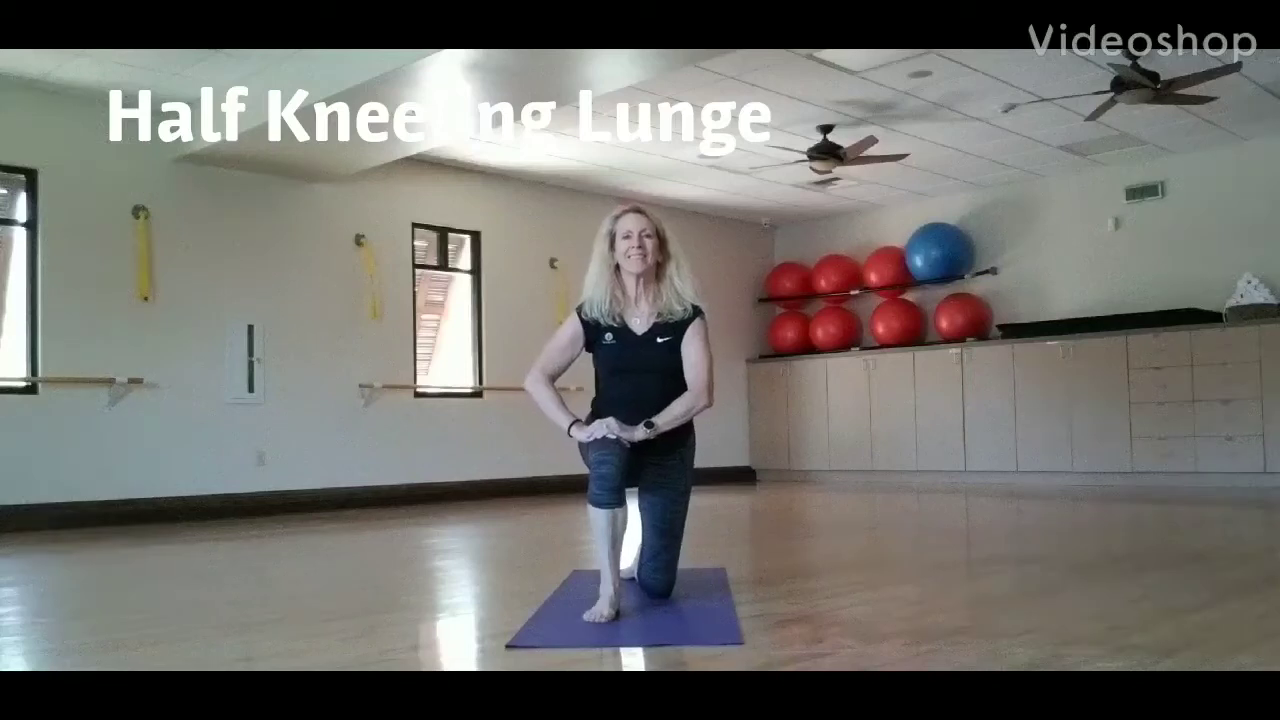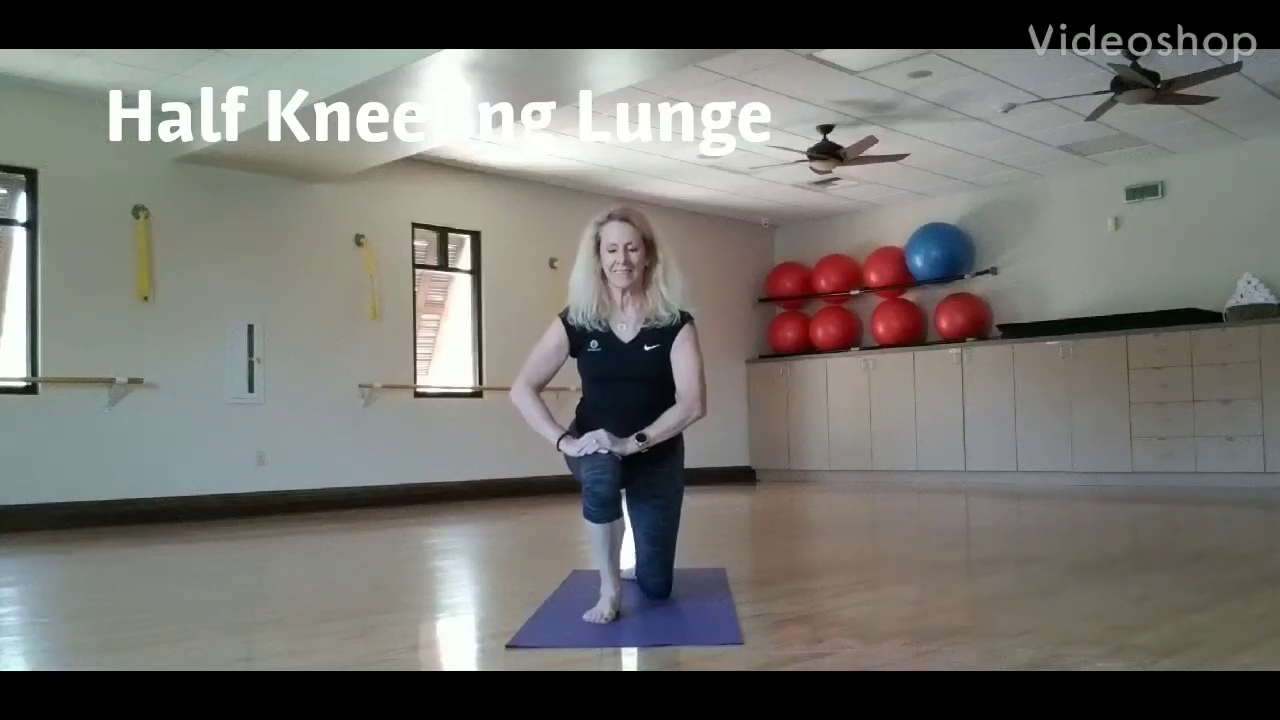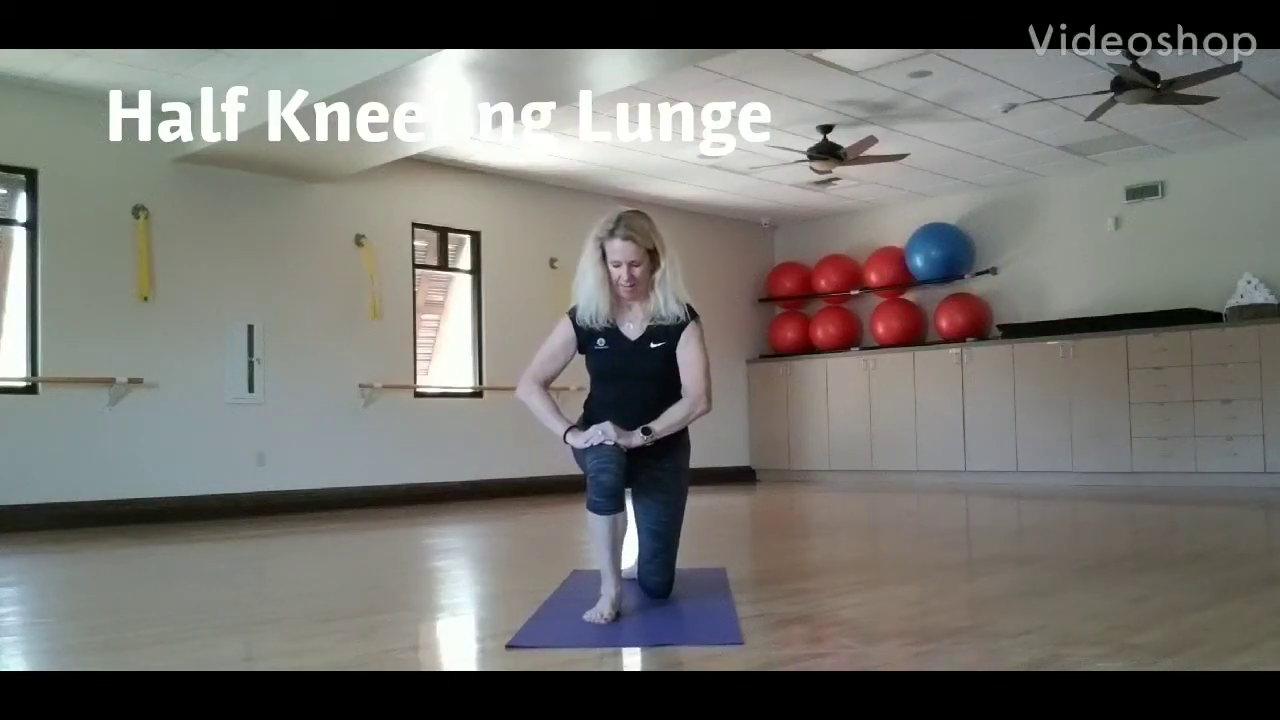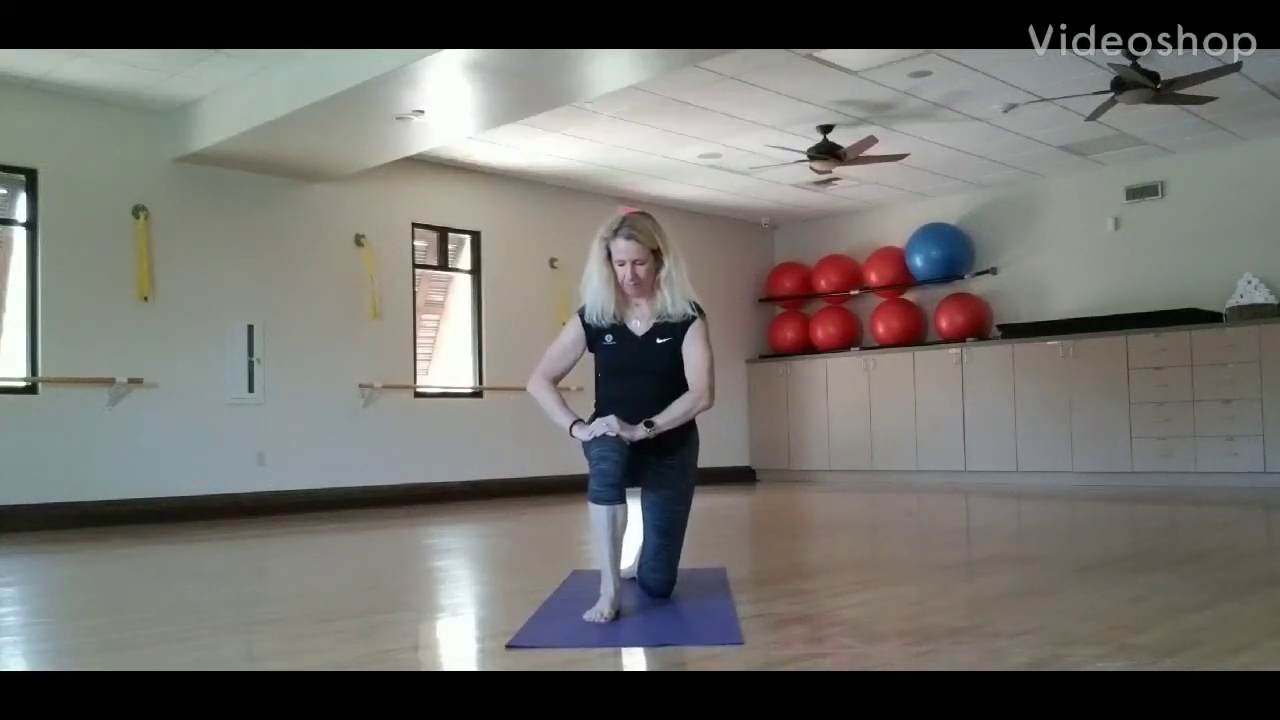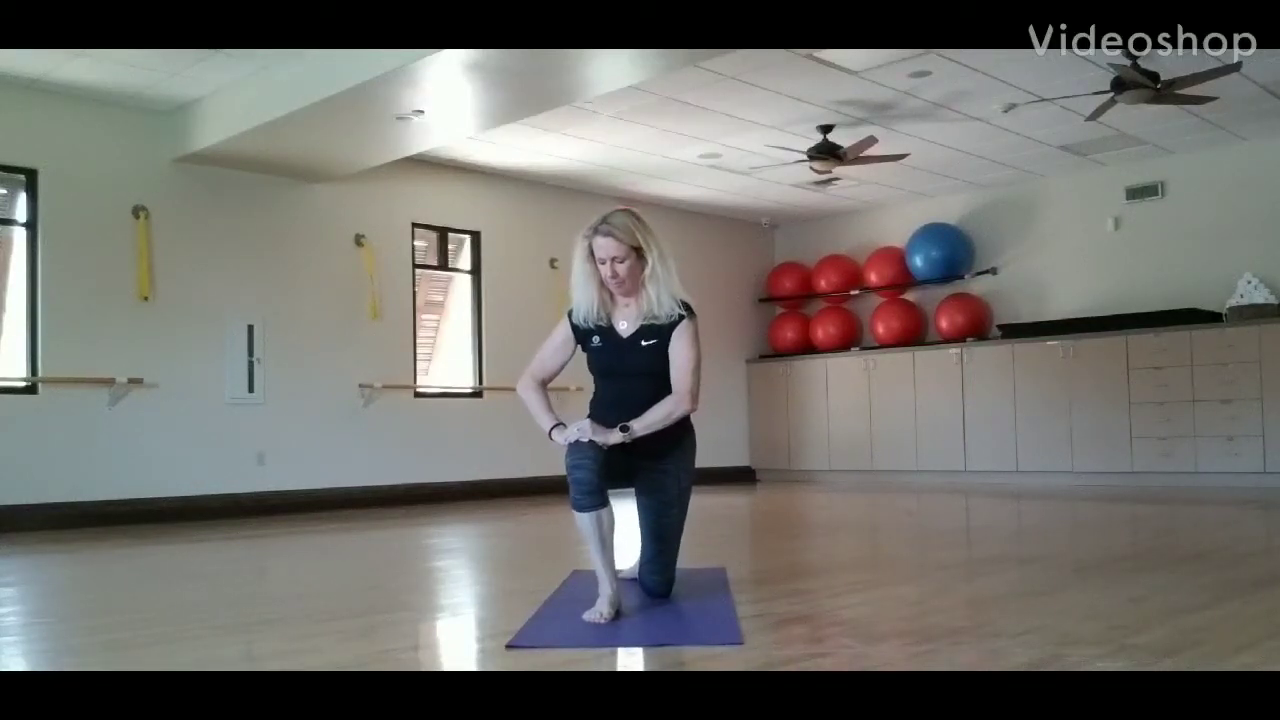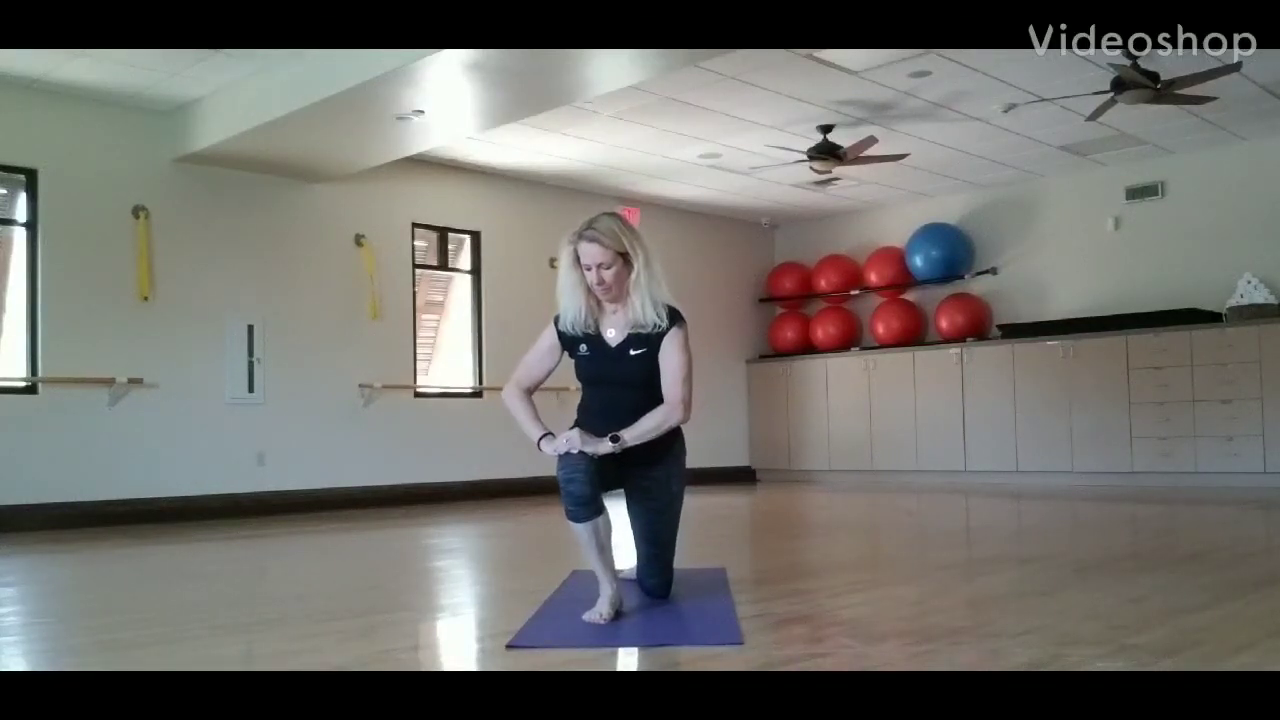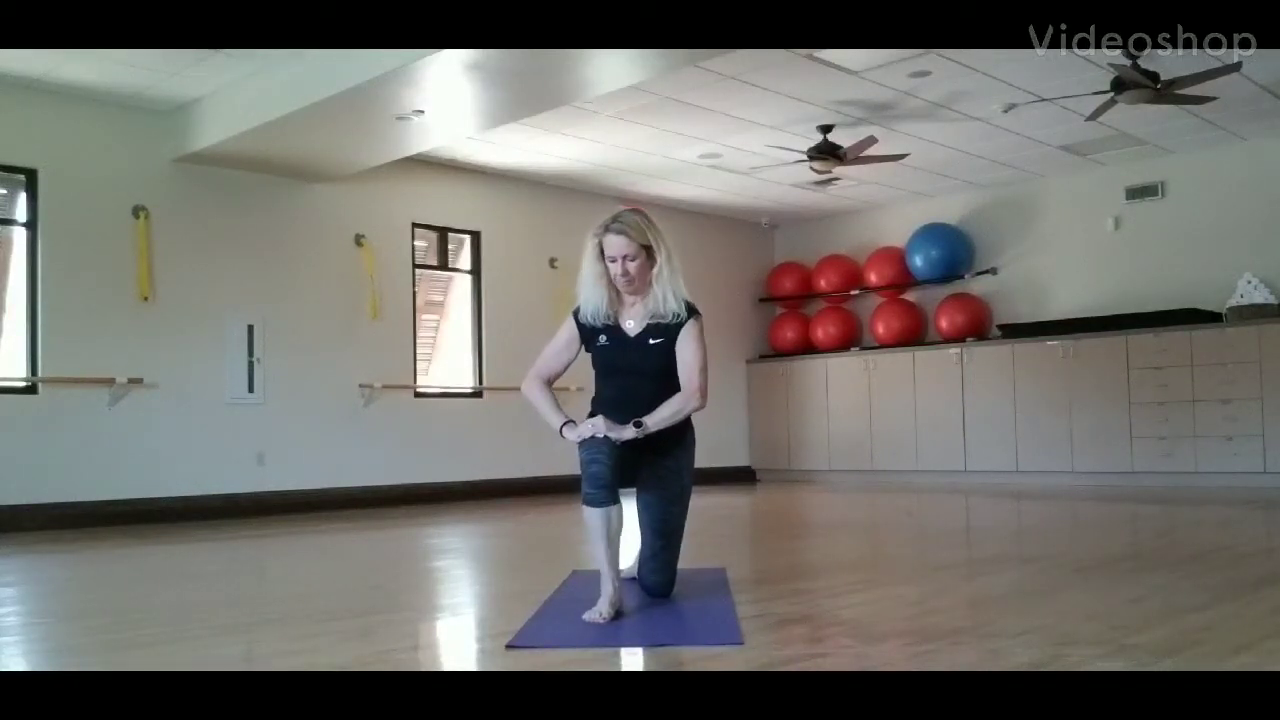
dt=0.7s
person 1, frame 1
left shoulder: (686, 316)
right shoulder: (592, 315)
left elbow: (701, 394)
right elbow: (536, 379)
left wrist: (641, 430)
right wrist: (575, 427)
left hip: (669, 446)
right hip: (609, 439)
left knee: (658, 584)
right knee: (608, 466)
left ankle: (639, 565)
right ankle: (609, 588)
person 1, frame 2
left shoulder: (675, 322)
right shoulder: (576, 320)
left elbow: (693, 404)
right elbow: (522, 390)
left wrist: (632, 442)
right wrist: (563, 440)
left hip: (657, 451)
right hip: (596, 446)
left knee: (657, 586)
right knee: (600, 478)
left ankle: (640, 565)
right ankle: (609, 590)
person 1, frame 3
left shoulder: (680, 319)
right shoulder: (584, 318)
left elbow: (699, 399)
right elbow: (529, 385)
left wrist: (638, 436)
right wrist: (569, 433)
left hip: (662, 448)
right hip: (602, 442)
left knee: (657, 584)
right knee: (606, 470)
left ankle: (640, 564)
right ankle: (610, 589)
person 1, frame 4
left shoulder: (686, 317)
right shoulder: (593, 316)
left elbow: (701, 394)
right elbow: (539, 381)
left wrist: (641, 428)
right wrist: (576, 426)
left hip: (671, 446)
right hip: (612, 439)
left knee: (658, 583)
right knee: (607, 456)
left ankle: (641, 563)
right ankle: (609, 589)
person 1, frame 5
left shoulder: (676, 316)
right shoulder: (583, 317)
left elbow: (685, 398)
right elbow: (529, 381)
left wrist: (620, 433)
right wrist: (557, 429)
left hip: (665, 448)
right hip: (603, 441)
left knee: (657, 586)
right knee: (581, 465)
left ankle: (642, 566)
right ankle: (607, 589)
person 1, frame 6
left shoulder: (665, 323)
right shoulder: (570, 323)
left elbow: (677, 408)
right elbow: (515, 390)
left wrist: (611, 442)
right wrist: (545, 440)
left hip: (654, 454)
right hip: (591, 446)
left knee: (656, 587)
right knee: (573, 477)
left ankle: (641, 568)
right ankle: (608, 588)
person 1, frame 7
left shoulder: (681, 316)
right shoulder: (588, 316)
left elbow: (694, 395)
right elbow: (534, 382)
left wrist: (632, 429)
right wrist: (567, 427)
left hip: (667, 446)
right hip: (606, 440)
left knee: (657, 583)
right knee: (597, 458)
left ankle: (640, 564)
right ankle: (609, 589)
